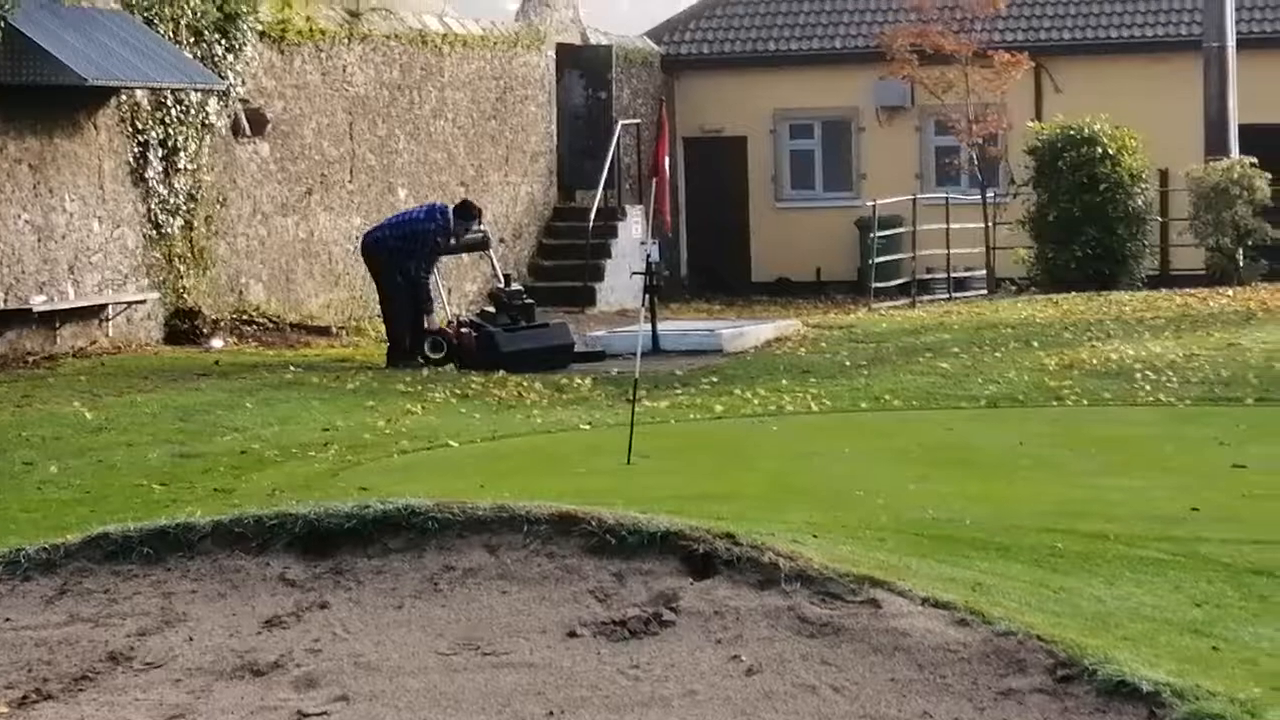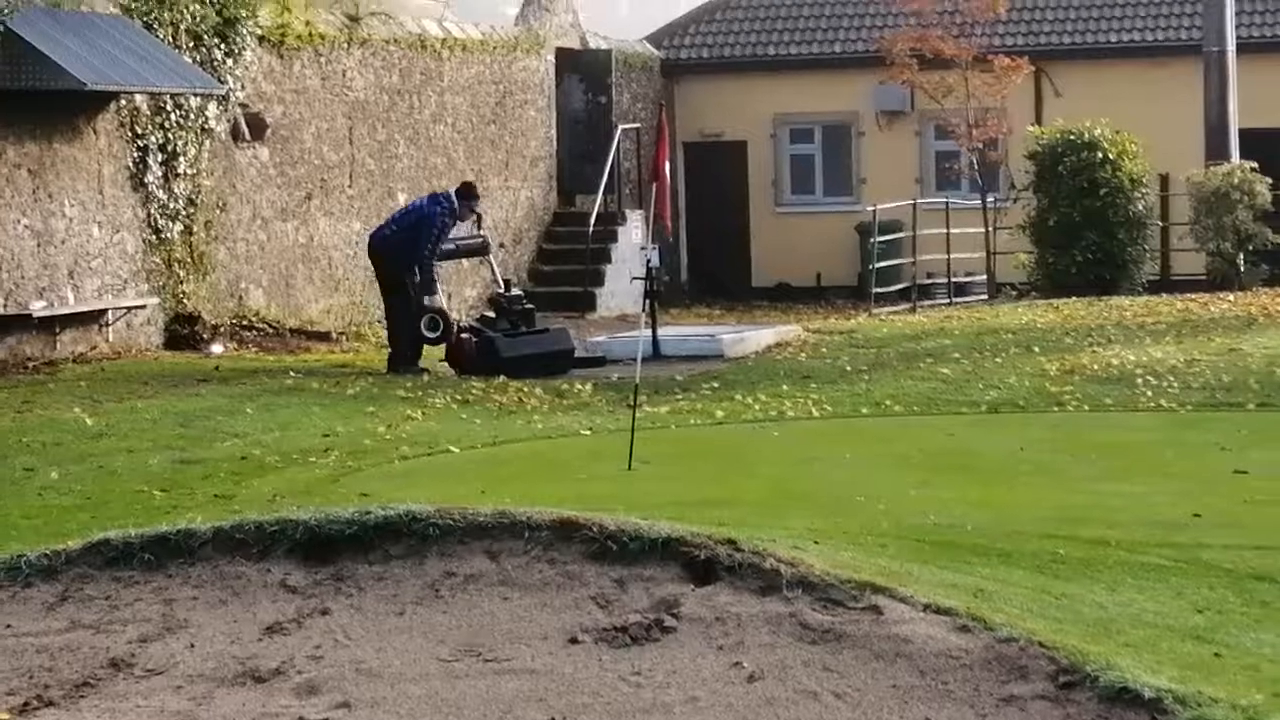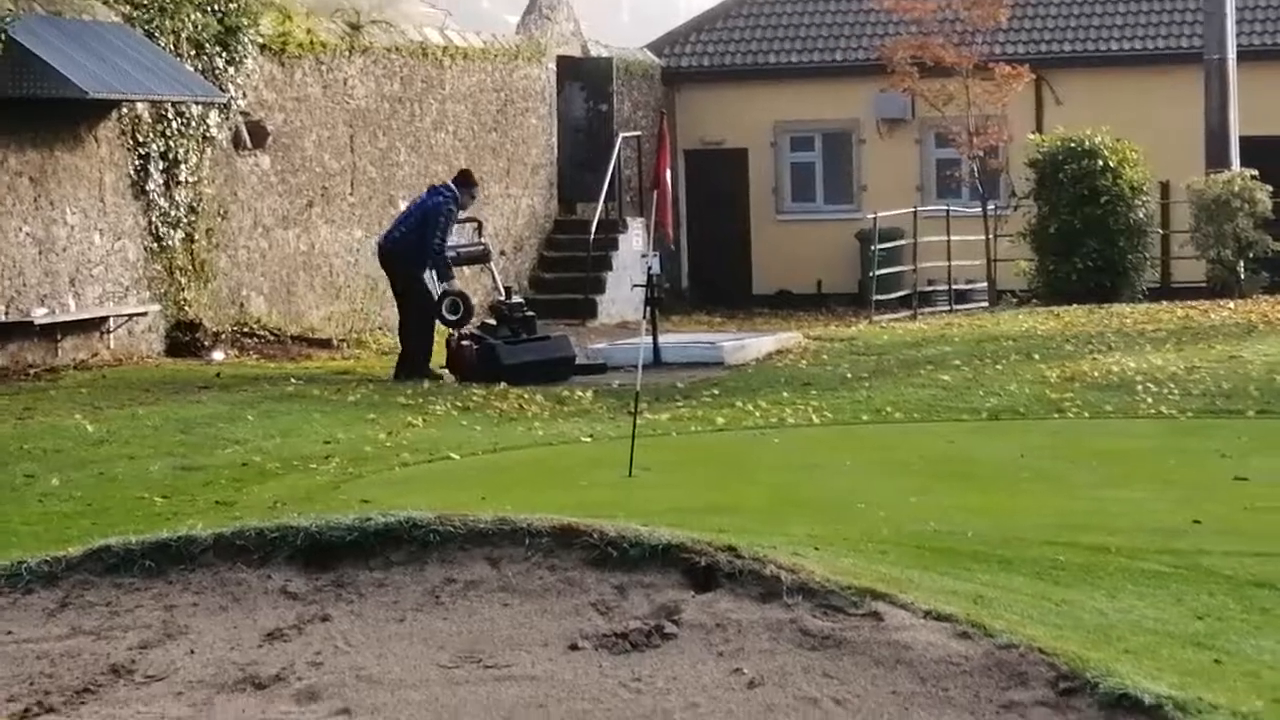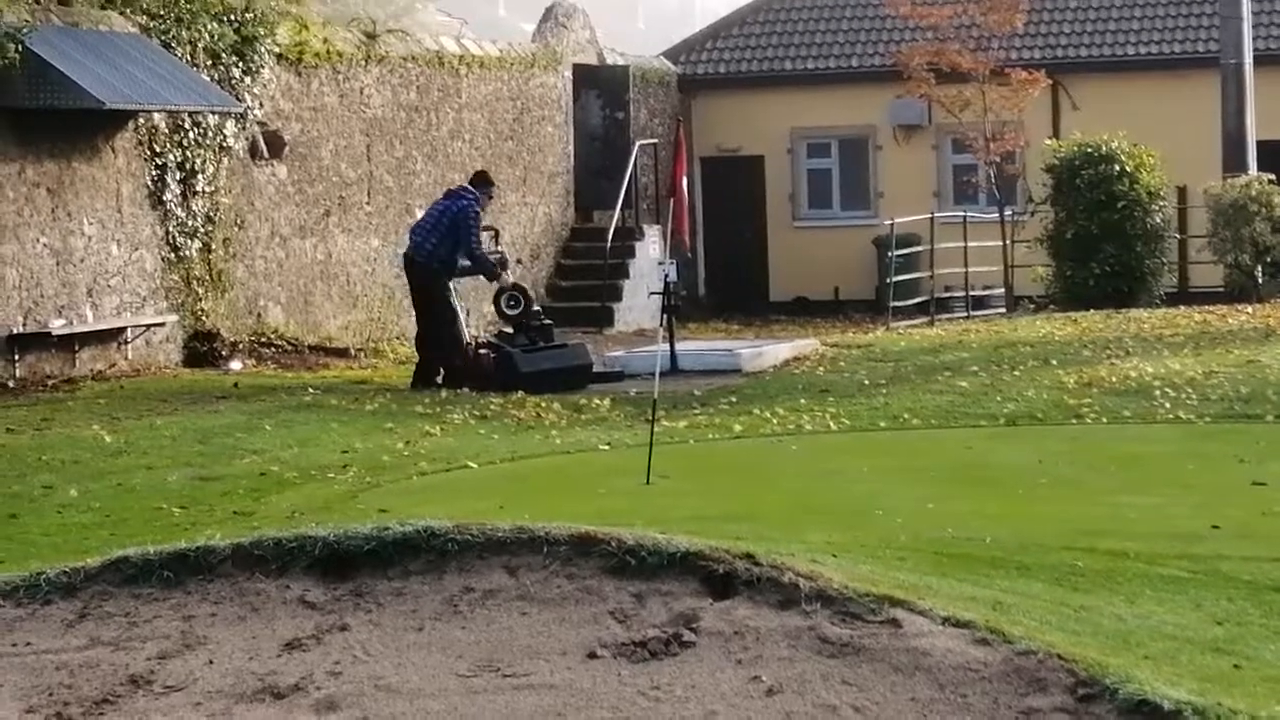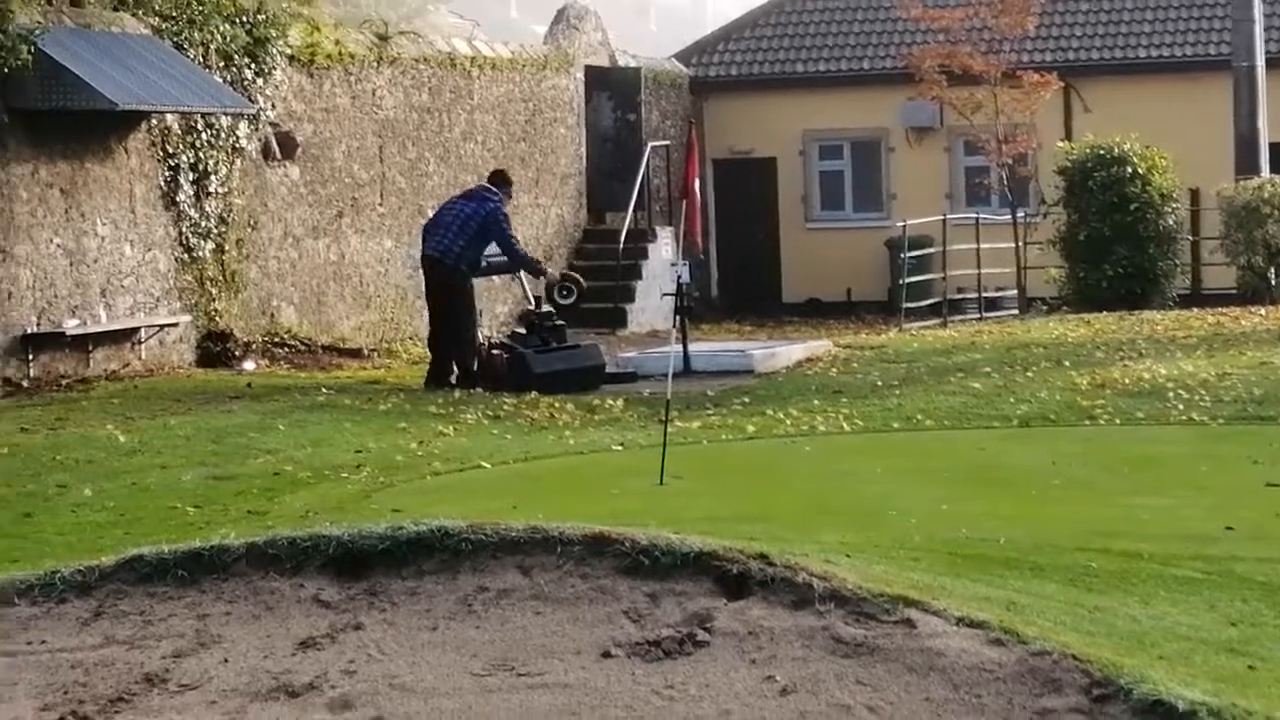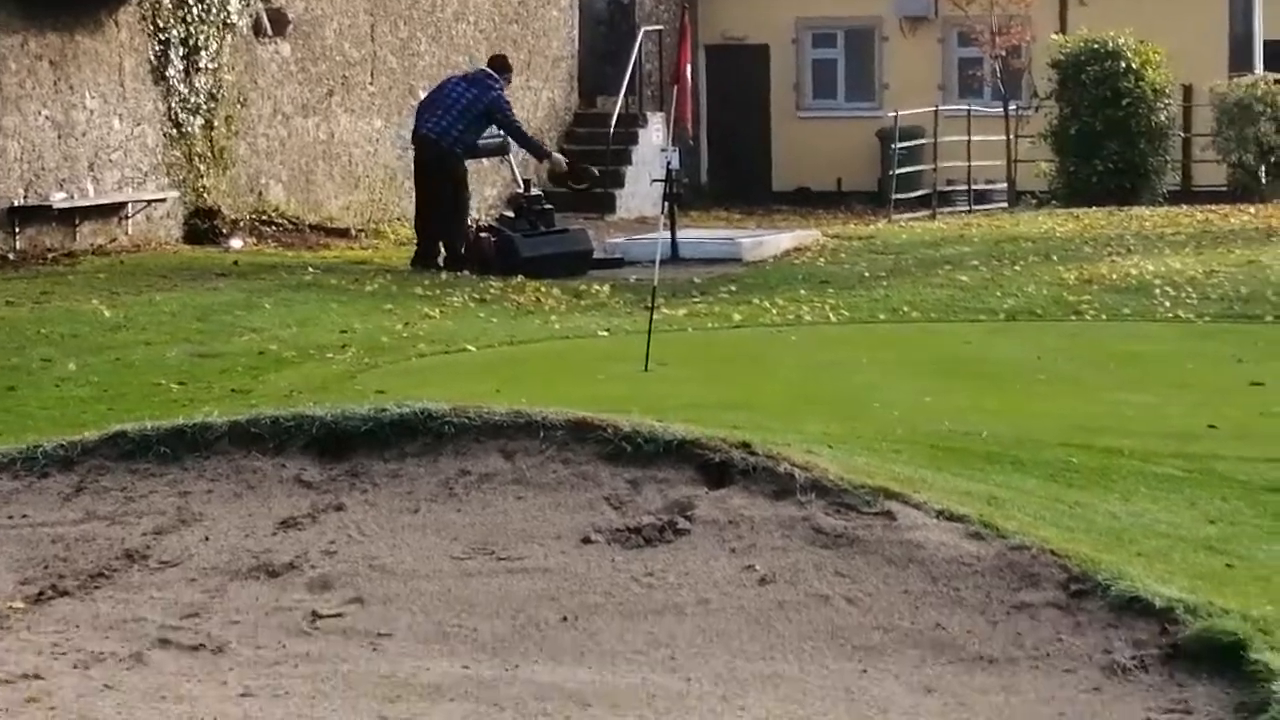
dt=0.2s
person 1, frame 1
left shoulder: (441, 215)
right shoulder: (433, 231)
right elbow: (421, 274)
right wrist: (430, 315)
left hip: (390, 250)
right hip: (378, 249)
left knee: (413, 300)
right knee: (398, 302)
left ankle: (410, 355)
right ankle: (399, 357)
person 1, frame 2
left shoulder: (440, 208)
right shoulder: (440, 216)
right elbow: (426, 256)
right wrist: (433, 293)
left hip: (389, 249)
right hip: (387, 251)
left knee: (413, 306)
right knee: (405, 306)
left ankle: (408, 361)
right ankle: (400, 362)
person 1, frame 3
left shoulder: (436, 199)
right shoulder: (446, 206)
right elbow: (436, 246)
right wrist: (448, 278)
left hip: (392, 253)
right hip: (402, 256)
left knee: (412, 311)
right knee: (425, 310)
left ankle: (407, 367)
right ankle: (418, 367)
person 1, frame 4
left shoulder: (446, 201)
right shoulder: (469, 209)
left elbow: (416, 230)
right elbow: (473, 250)
right wrist: (497, 275)
left hip: (413, 262)
right hip: (431, 268)
left knee: (428, 323)
right knee: (448, 325)
left ankle: (424, 377)
right ankle: (454, 378)
person 1, frame 5
left shoulder: (459, 200)
right shoulder: (494, 211)
left elbow: (429, 227)
right elbow: (512, 249)
right wrist: (541, 271)
left hip: (431, 262)
right hip: (453, 270)
left knee: (440, 323)
right knee: (465, 325)
left ankle: (437, 376)
right ankle: (467, 379)
person 1, frame 6
left shoulder: (455, 80)
right shoulder: (494, 97)
left elbow: (423, 107)
right elbow: (518, 133)
left wrist: (418, 136)
right wrist: (548, 156)
left hip: (424, 144)
right hip: (447, 152)
left knee: (427, 204)
right knee: (455, 208)
left ankle: (425, 256)
right ankle: (454, 260)
